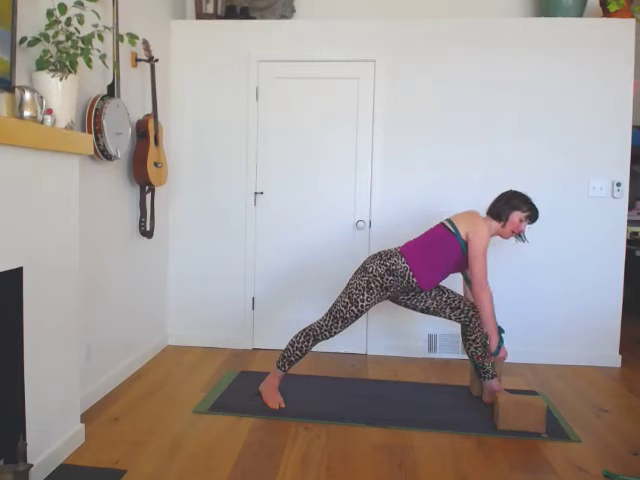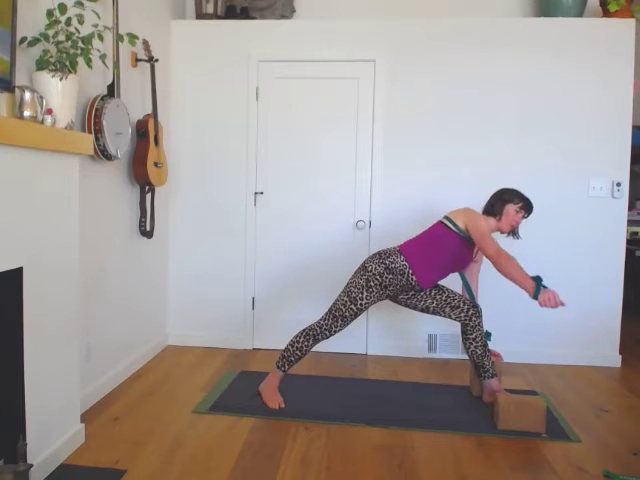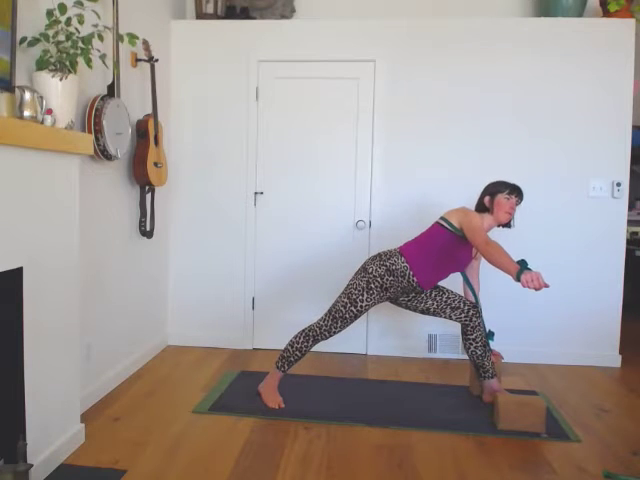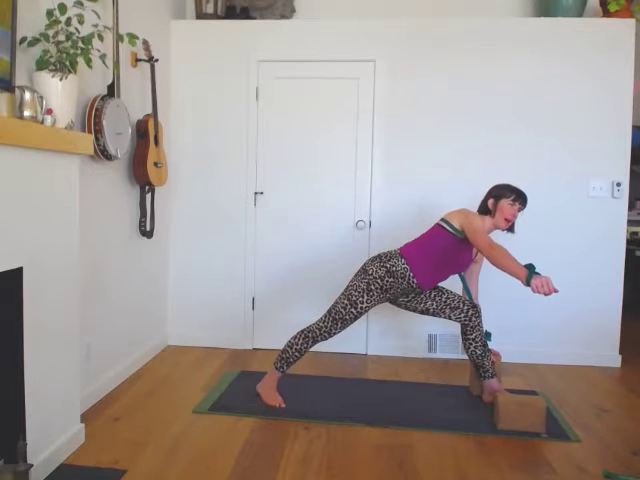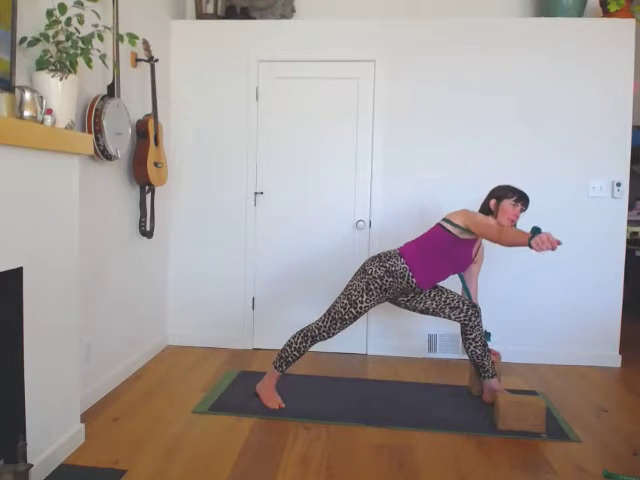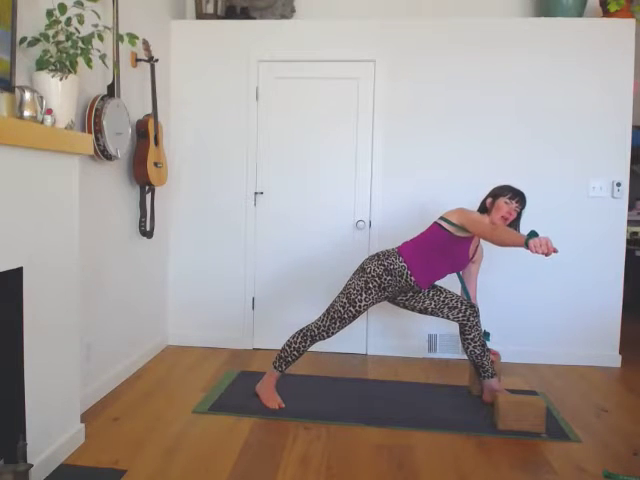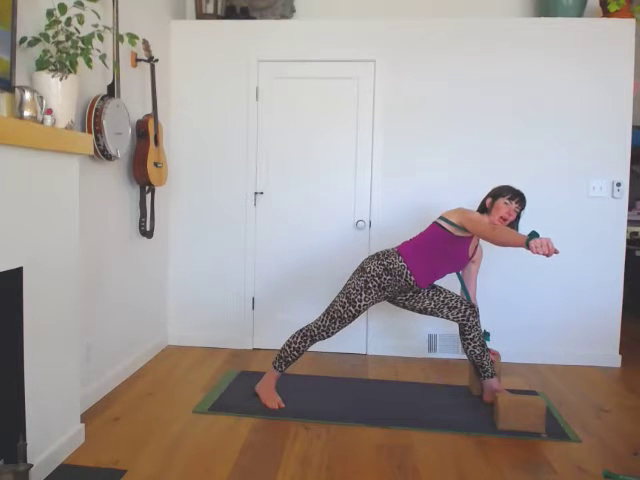
dt=0.7s
person 1, frame 1
left shoulder: (477, 240)
right shoulder: (477, 224)
left elbow: (472, 295)
right elbow: (480, 288)
left wrist: (485, 341)
right wrist: (495, 340)
left hip: (408, 287)
right hip: (385, 272)
left knee: (469, 313)
right knee: (329, 325)
left ankle: (490, 386)
right ankle: (271, 381)
person 1, frame 2
left shoulder: (478, 248)
right shoulder: (470, 217)
left elbow: (469, 298)
right elbow: (498, 257)
left wrist: (479, 343)
right wrist: (535, 287)
left hip: (409, 287)
right hip: (386, 269)
left knee: (470, 312)
right knee: (329, 325)
left ankle: (490, 386)
right ankle: (271, 381)
person 1, frame 3
left shoulder: (476, 250)
right shoulder: (466, 215)
left elbow: (472, 297)
right elbow: (488, 246)
left wrist: (483, 343)
right wrist: (519, 271)
left hip: (411, 289)
right hip: (388, 271)
left knee: (469, 312)
right knee: (329, 325)
left ankle: (490, 386)
right ankle: (270, 381)
person 1, frame 4
left shoulder: (476, 252)
right shoulder: (466, 218)
left elbow: (471, 300)
right elbow: (492, 250)
left wrist: (481, 346)
right wrist: (529, 276)
left hip: (410, 290)
right hip: (386, 272)
left knee: (469, 312)
right knee: (327, 326)
left ankle: (490, 385)
right ankle: (269, 381)
person 1, frame 5
left shoulder: (477, 252)
right shoulder: (469, 218)
left elbow: (471, 300)
right elbow: (501, 236)
left wrist: (480, 344)
right wrist: (533, 239)
left hip: (409, 289)
right hip: (386, 271)
left knee: (469, 311)
right knee: (326, 327)
left ankle: (490, 385)
right ankle: (268, 381)
person 1, frame 6
left shoulder: (477, 252)
right shoulder: (464, 215)
left elbow: (470, 300)
right elbow: (495, 234)
left wrist: (480, 343)
right wrist: (529, 240)
left hip: (408, 288)
right hip: (385, 270)
left knee: (466, 311)
right knee: (326, 326)
left ankle: (490, 384)
right ankle: (268, 381)
person 1, frame 7
left shoulder: (476, 252)
right shoulder: (464, 215)
left elbow: (469, 299)
right elbow: (495, 234)
left wrist: (480, 343)
right wrist: (529, 240)
left hip: (408, 288)
right hip: (385, 270)
left knee: (466, 311)
right knee: (325, 326)
left ankle: (489, 385)
right ankle: (268, 381)
